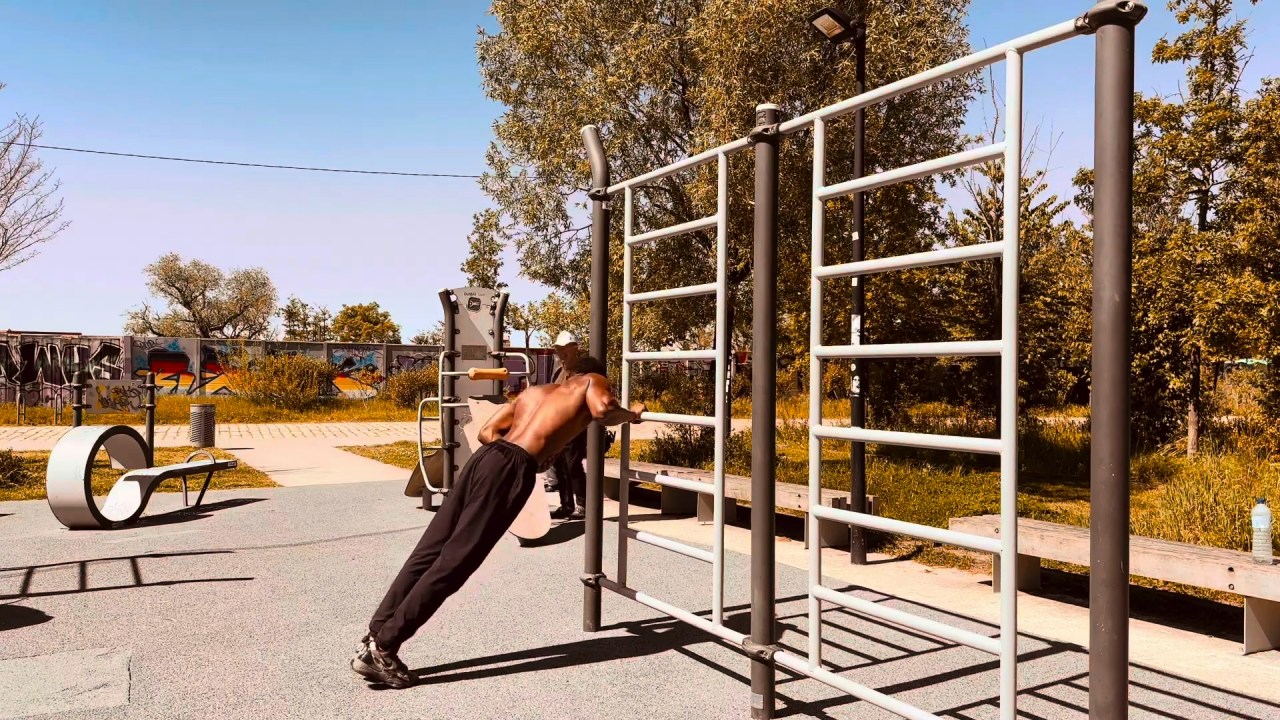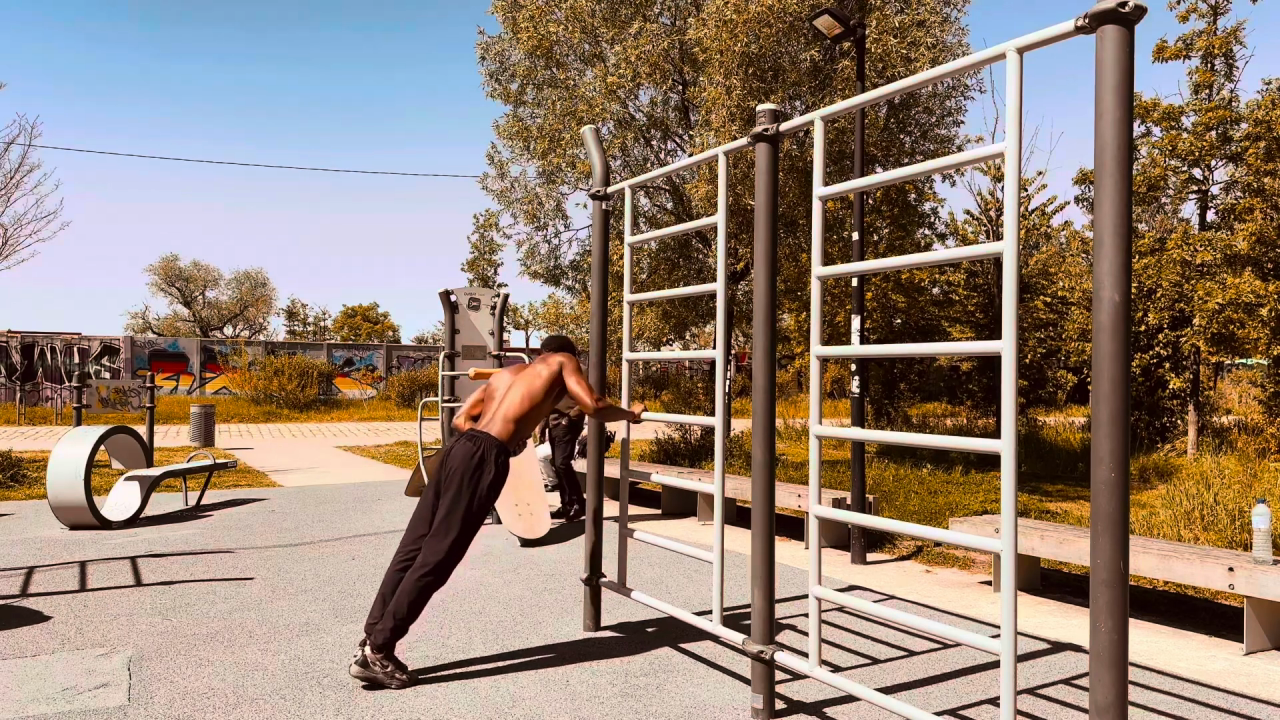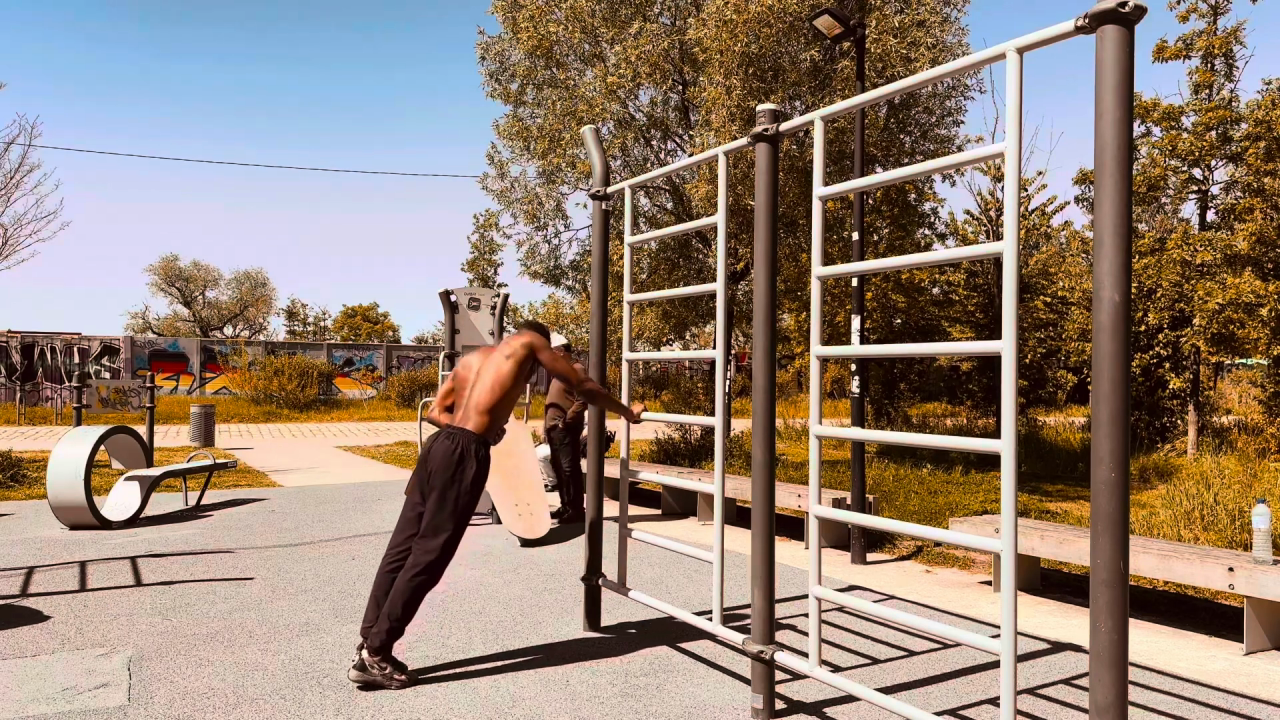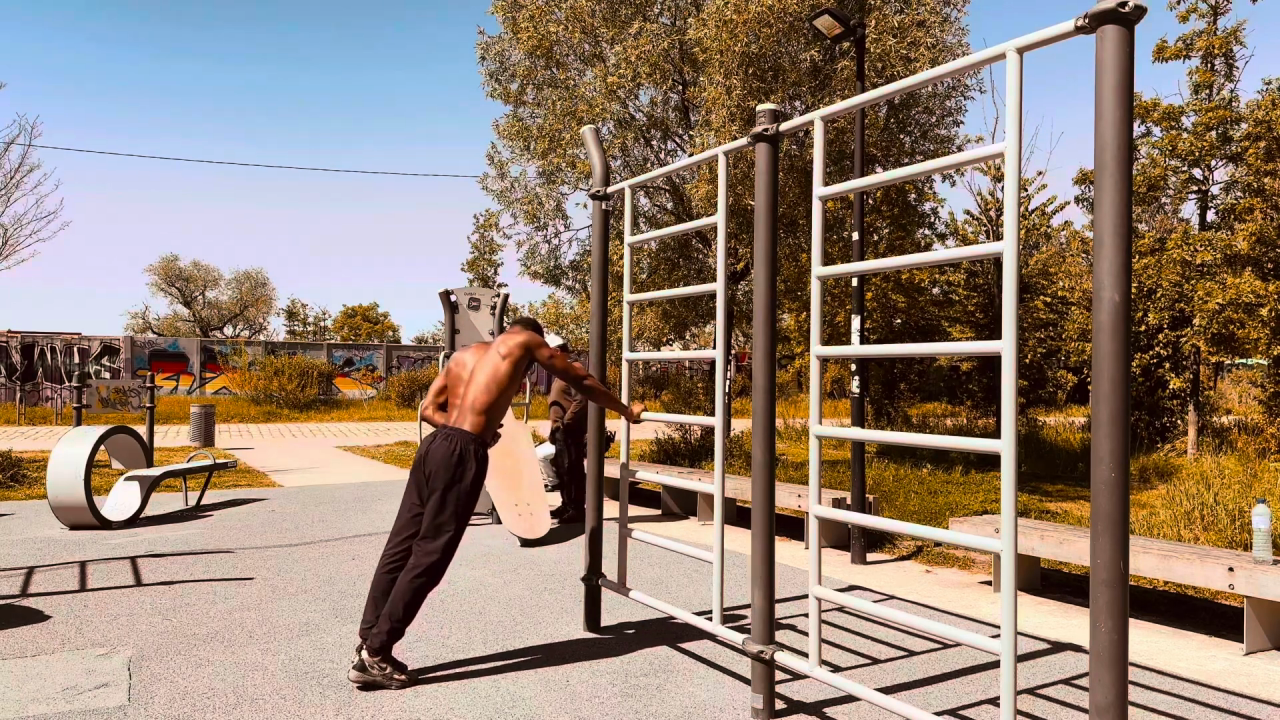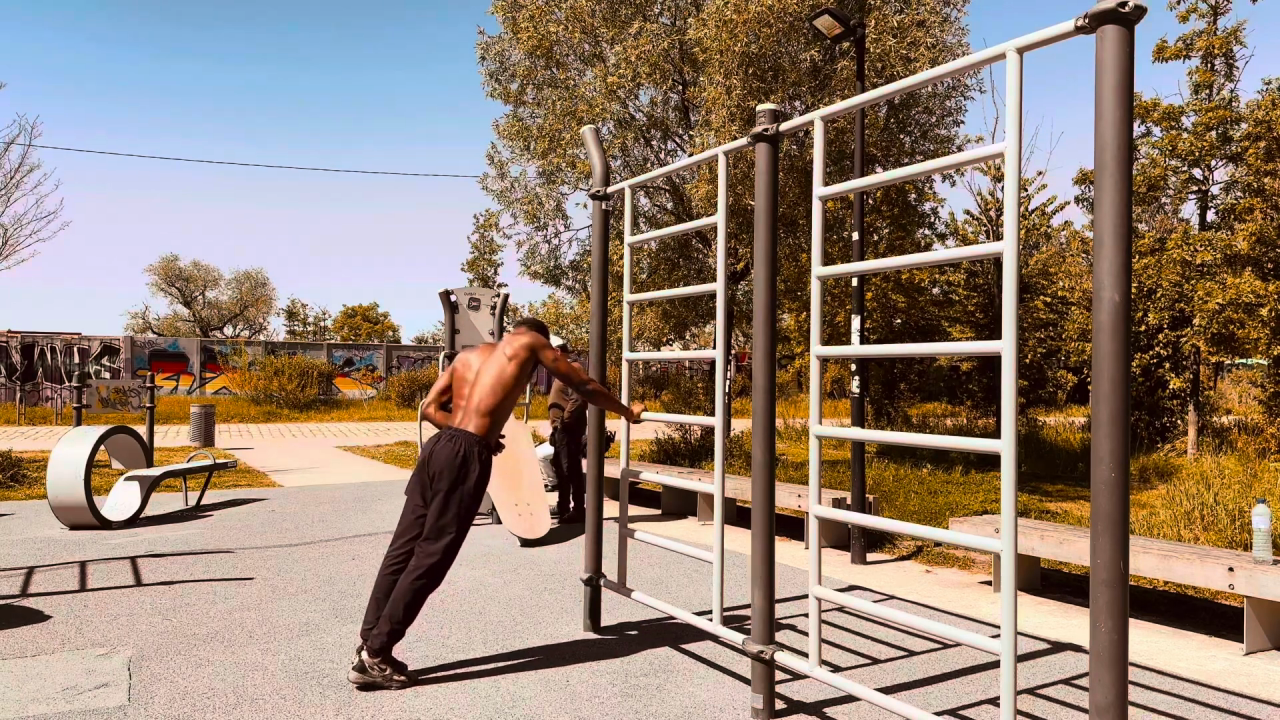
dt=0.3s
person 1, frame 1
left shoulder: (533, 391)
right shoulder: (593, 380)
right elbow: (602, 411)
right wrist: (630, 414)
left hip: (485, 459)
right hip: (511, 471)
left knee: (428, 554)
right knee: (453, 564)
left ankle: (374, 642)
right ankle: (382, 649)
person 1, frame 2
left shoulder: (505, 372)
right shoulder: (562, 362)
right elbow: (594, 406)
right wrist: (629, 414)
left hip: (459, 448)
right hip: (484, 458)
left knee: (413, 551)
right knee: (436, 559)
left ankle: (372, 644)
right ankle: (377, 652)
person 1, frame 3
left shoulder: (472, 357)
right shoulder: (529, 340)
right elbow: (582, 386)
right wrist: (625, 411)
left hip: (438, 445)
right hip: (464, 454)
left knee: (402, 550)
right knee: (427, 557)
left ankle: (369, 646)
right ankle: (374, 655)
person 1, frame 4
left shoulder: (463, 354)
right shoulder: (526, 340)
left elbow: (428, 409)
right elbow: (581, 381)
right wrist: (626, 411)
left hip: (434, 445)
right hip: (462, 454)
left knee: (400, 550)
right knee: (428, 557)
left ankle: (370, 647)
right ankle: (374, 655)
person 1, frame 5
left shoulder: (468, 354)
right shoulder: (530, 341)
left elbow: (430, 406)
right elbow: (584, 386)
right wrist: (627, 411)
left hip: (438, 446)
right hip: (466, 456)
left knee: (403, 552)
right knee: (430, 560)
left ankle: (370, 647)
right ankle: (373, 657)
